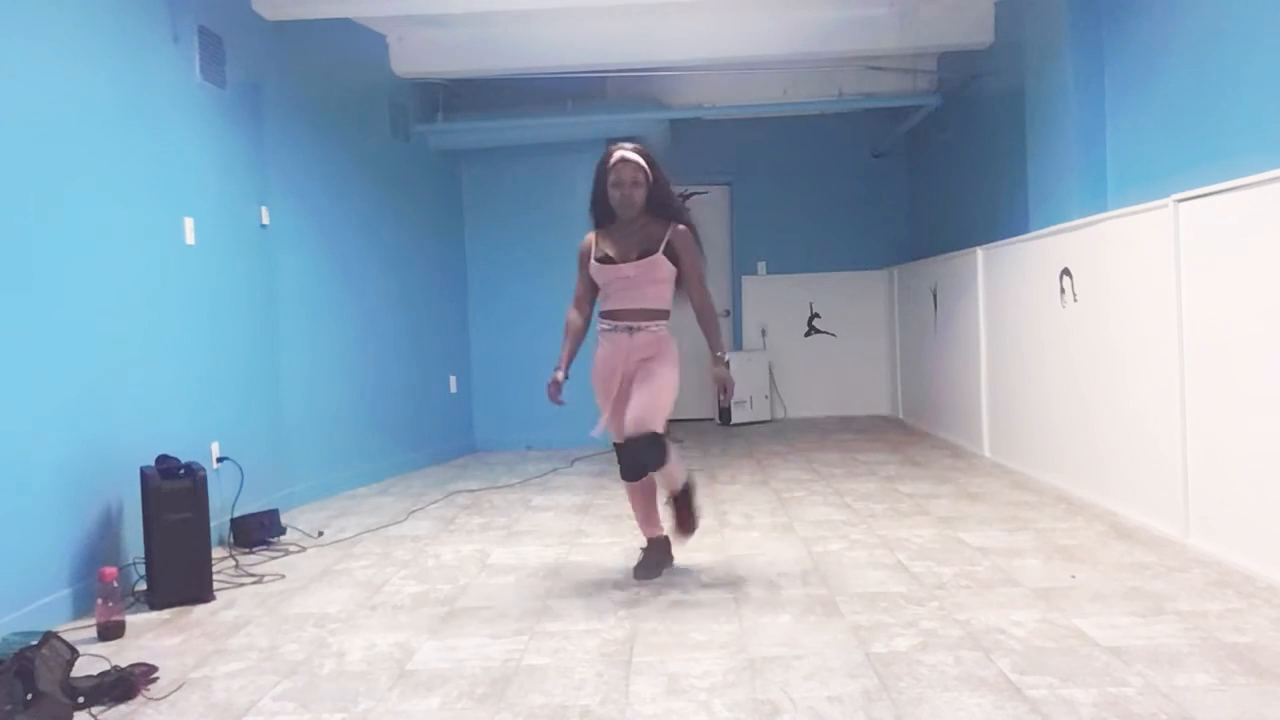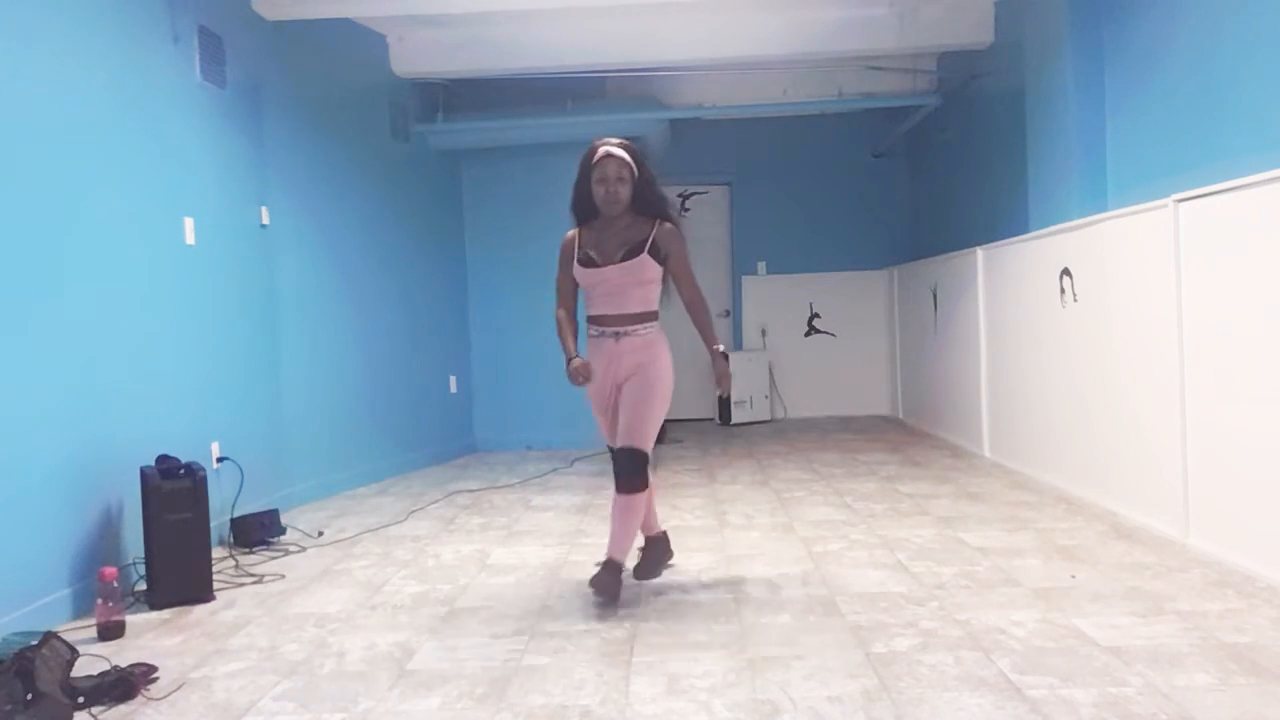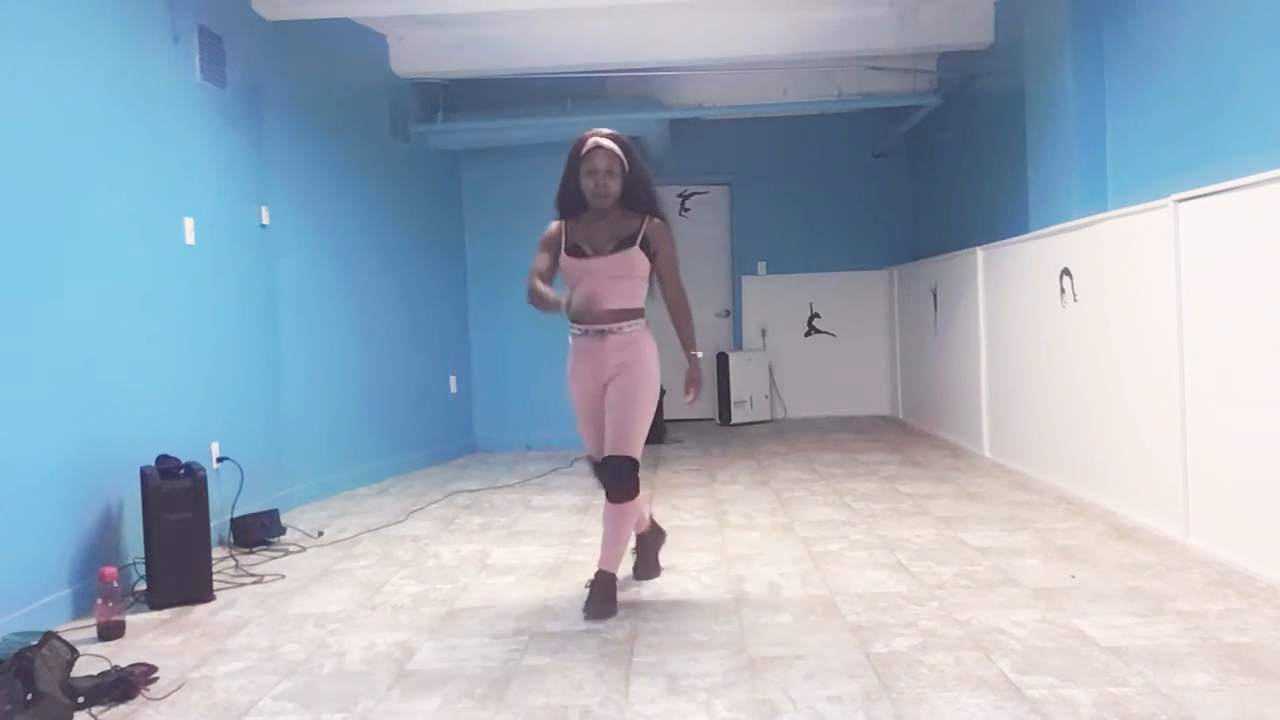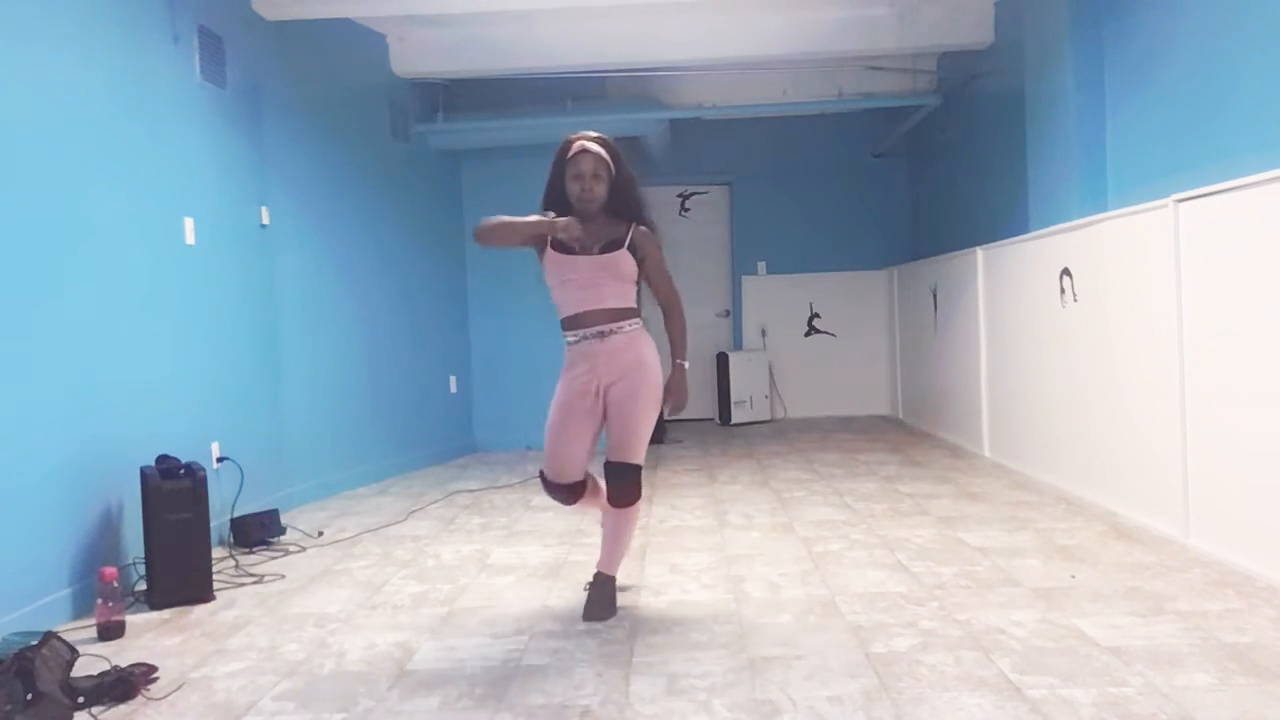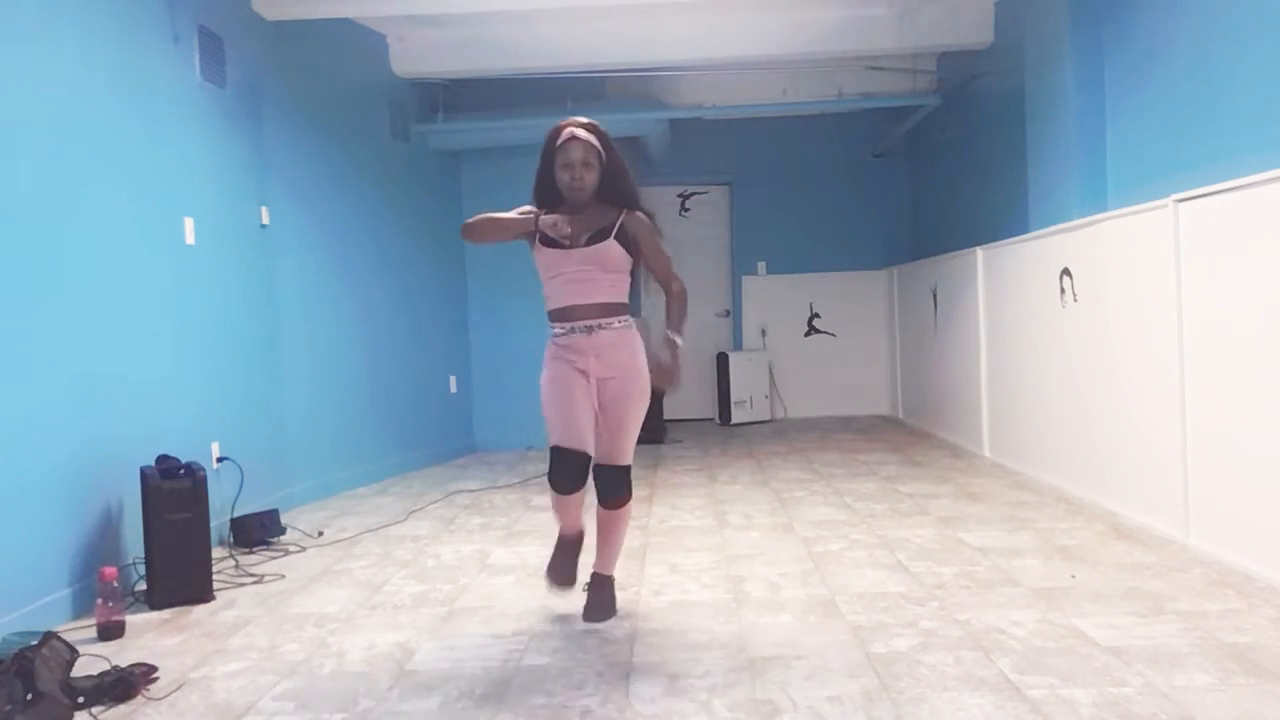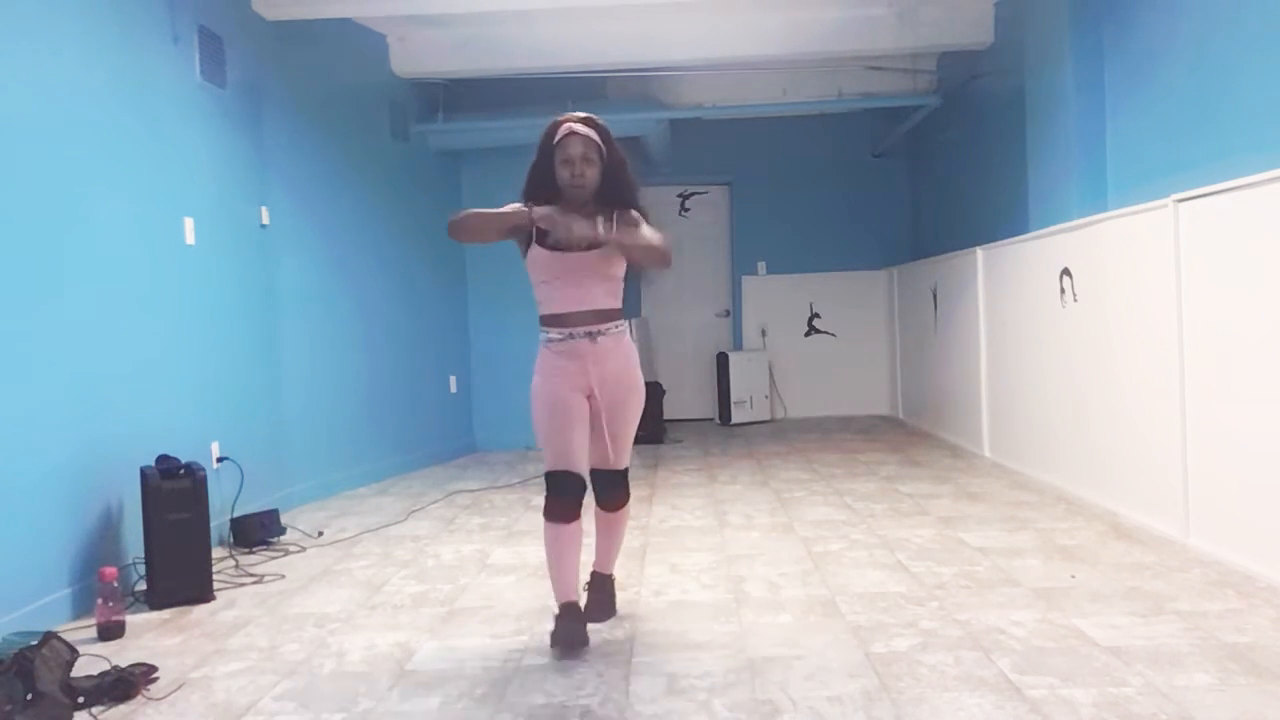
dt=0.2s
person 1, frame 1
left shoulder: (676, 235)
right shoulder: (592, 243)
left elbow: (700, 300)
right elbow: (579, 308)
left wrist: (718, 358)
right wrist: (563, 366)
left hip: (656, 349)
right hip: (608, 353)
left knee: (643, 438)
right knee: (627, 451)
left ankle: (679, 486)
right ankle: (655, 542)
person 1, frame 2
left shoulder: (661, 233)
right shoulder: (574, 242)
left elbow: (691, 296)
right elbow: (564, 306)
left wrist: (716, 353)
right wrist: (571, 355)
left hip: (647, 353)
right hip: (598, 357)
left knee: (632, 457)
right knee: (623, 458)
left ankle: (612, 564)
right ankle: (656, 540)
person 1, frame 3
left shoulder: (650, 229)
right shoulder: (559, 232)
left elbow: (674, 296)
right elbow: (534, 287)
left wrist: (692, 357)
right wrist: (566, 303)
left hip: (632, 352)
right hip: (583, 357)
left knee: (620, 465)
right knee: (603, 464)
left ankle: (606, 575)
right ankle: (647, 531)
person 1, frame 4
left shoulder: (636, 235)
right shoulder: (545, 232)
left elbow: (670, 302)
right elbow: (484, 232)
left wrist: (678, 368)
right wrist: (546, 226)
left hip: (631, 356)
right hip: (579, 361)
left knee: (624, 469)
right knee: (557, 476)
left ankle: (605, 578)
right ankle: (608, 506)
person 1, frame 5
left shoulder: (630, 222)
right shoulder: (538, 220)
left elbow: (673, 286)
right elbow: (472, 230)
left wrist: (671, 345)
right wrist: (537, 224)
left hip: (620, 351)
right hip: (564, 354)
left knee: (614, 471)
right knee: (569, 460)
left ankle: (603, 577)
right ankle: (569, 536)
person 1, frame 6
left shoulder: (622, 218)
right shoulder: (529, 219)
left elbow: (661, 253)
right elbow: (458, 228)
left wrist: (600, 235)
right wrist: (531, 217)
left hip: (615, 356)
right hip: (557, 361)
left knee: (611, 477)
right knee: (564, 481)
left ankle: (603, 577)
right ankle: (568, 608)
